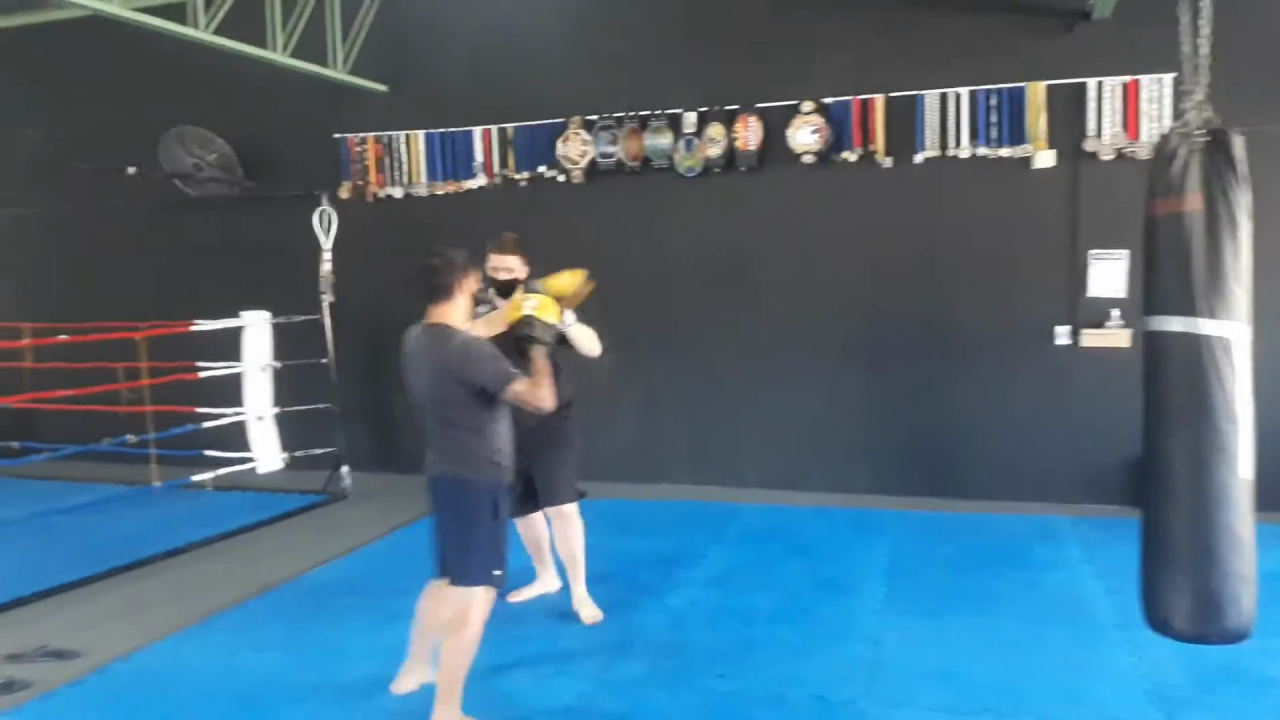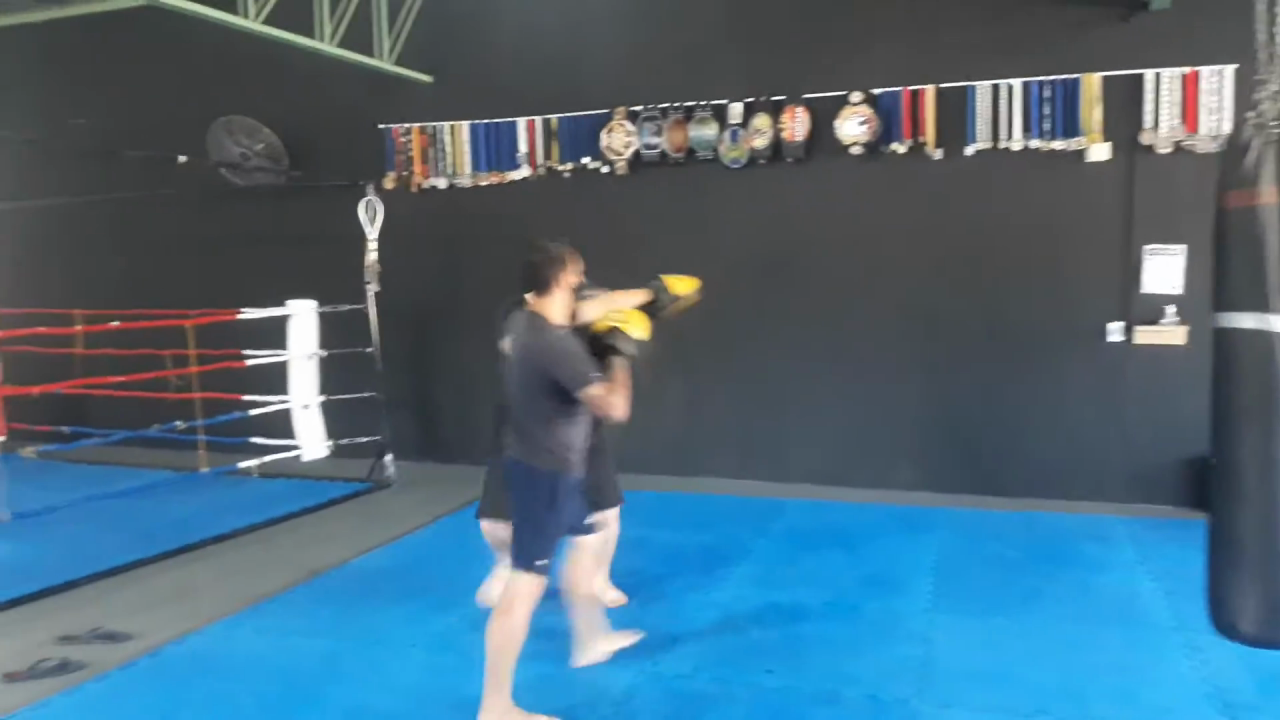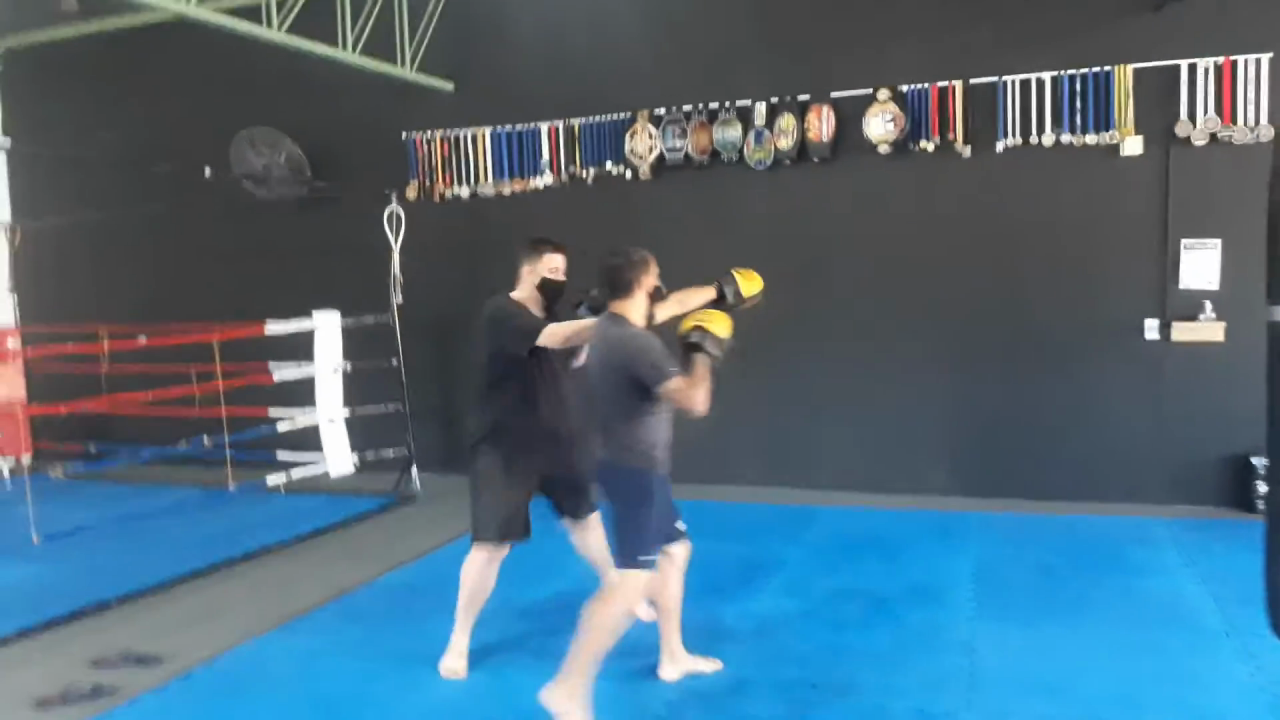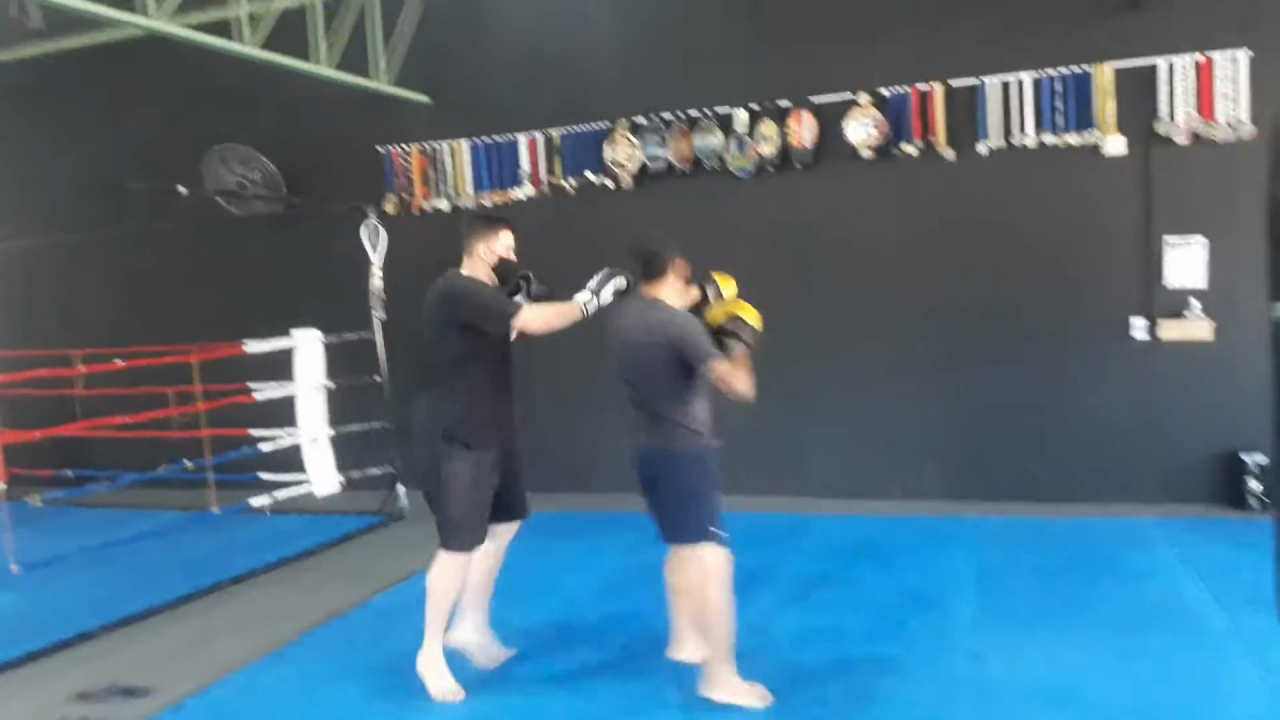
dt=0.2s
person 1, frame 1
left shoulder: (415, 339)
right shoulder: (468, 351)
right elbow: (541, 400)
right wrist: (538, 345)
left hip: (449, 474)
right hip: (478, 481)
left knee: (448, 580)
right knee: (476, 596)
left ankle: (414, 669)
person 1, frame 2
left shoulder: (525, 323)
right shoulder: (557, 345)
right elbow: (614, 409)
right wrist: (619, 355)
left hip: (552, 468)
right hip: (545, 472)
left knee: (583, 542)
right knee: (525, 585)
left ankle: (592, 639)
person 1, frame 3
left shoulder: (609, 327)
right shoulder: (638, 344)
left elbow: (643, 312)
right elbow: (694, 404)
left wrist: (722, 291)
right wrist: (703, 353)
left hip: (622, 464)
right hip: (636, 469)
left knee: (675, 551)
right knee: (633, 581)
left ankle: (672, 655)
person 1, frame 4
left shoulder: (626, 315)
right shoulder: (683, 326)
right elbow: (740, 387)
left wrist: (704, 294)
right wrist: (739, 341)
left hip: (649, 451)
right hip: (686, 451)
left knee: (680, 547)
right knee: (713, 557)
left ankle: (684, 638)
right ankle: (721, 677)
person 2, frame 1
right shoulder: (480, 309)
left elbow: (593, 349)
left wrist: (562, 317)
right wrist: (498, 313)
left hip: (550, 422)
left knee: (561, 505)
right knee: (523, 510)
left ankle: (578, 589)
right ankle: (546, 577)
person 2, frame 2
left shoulder: (585, 313)
right shoulder: (517, 316)
right wrist: (568, 321)
left knee: (606, 513)
right knee: (494, 522)
left ankle: (600, 579)
right ankle: (507, 564)
person 2, frame 3
left shoulder: (553, 313)
right shoulder: (501, 314)
left elbow: (572, 354)
right elbow: (553, 337)
left hip: (555, 440)
right hip: (506, 447)
left knee: (584, 518)
right knee: (491, 545)
right ankle: (459, 640)
person 2, frame 4
left shoulder: (480, 293)
right shoulder: (458, 293)
left elbow: (504, 333)
right elbow: (537, 322)
left wrist: (521, 297)
right wrist: (592, 296)
left hip: (485, 431)
right hip: (454, 436)
left knee: (503, 522)
right knee: (461, 543)
left ankle: (471, 625)
right ankle: (431, 654)
